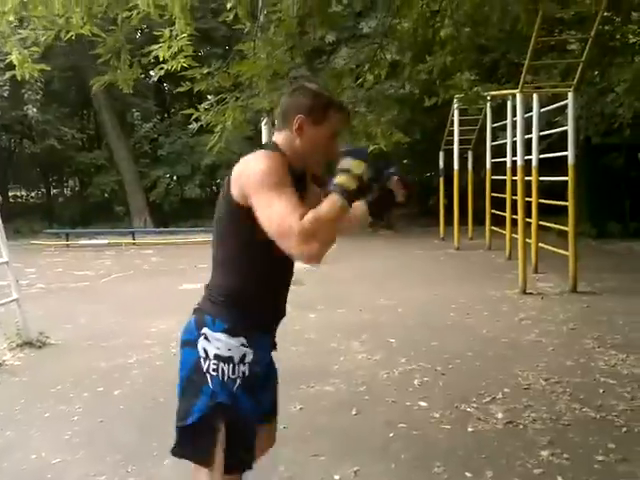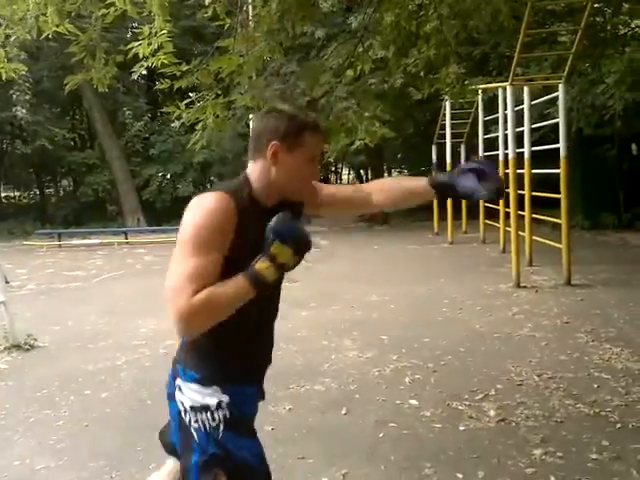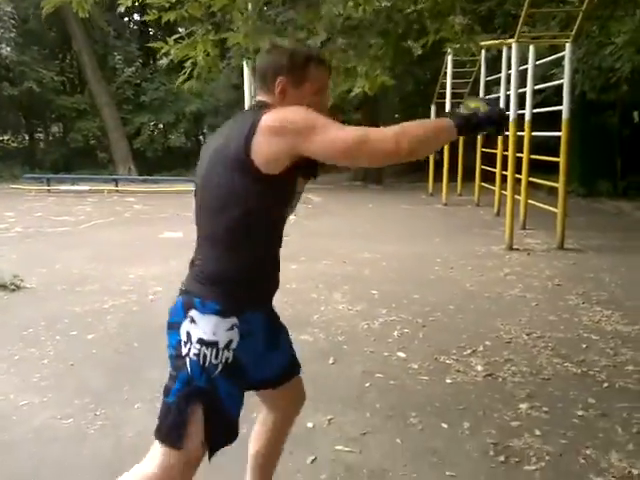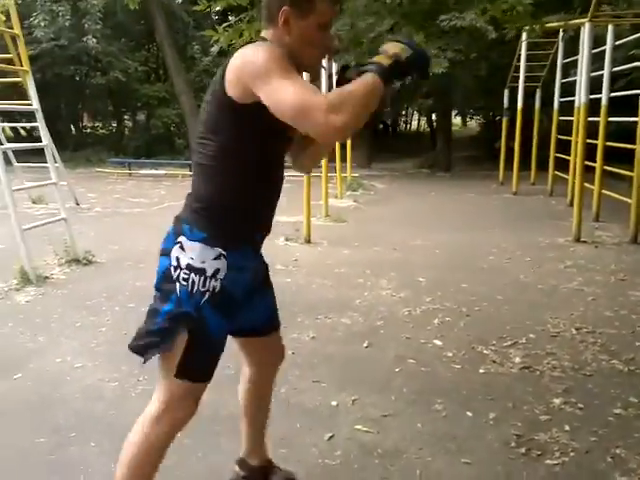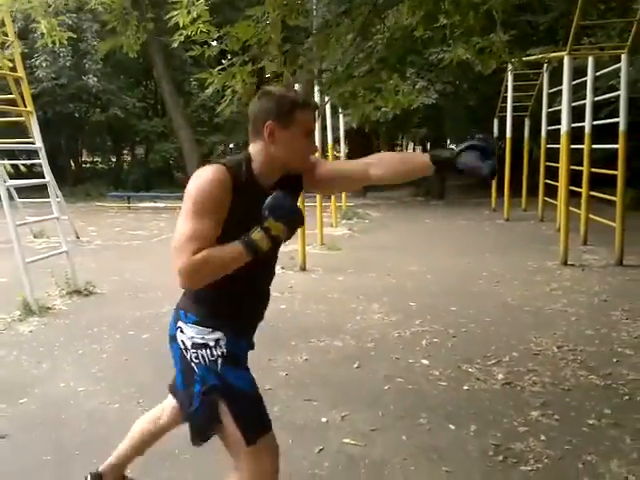
dt=0.7s
person 1, frame 1
left shoulder: (290, 174)
right shoulder: (263, 166)
left elbow: (336, 218)
right elbow: (308, 246)
left wrist: (373, 202)
right wrist: (347, 181)
left hip: (248, 339)
right hip: (225, 342)
left knee: (261, 439)
person 1, frame 2
left shoulder: (290, 197)
right shoulder: (213, 210)
left elbow: (369, 194)
right elbow: (188, 318)
left wrist: (448, 185)
right wrist: (268, 263)
left hip: (236, 384)
right hip: (206, 391)
person 1, frame 3
left shoulder: (233, 135)
right shoulder: (283, 126)
right elbow: (388, 146)
left wrist: (298, 168)
right wrist: (467, 122)
left hip: (248, 311)
right hip: (216, 319)
left knee: (287, 399)
person 1, frame 4
left shoulder: (277, 73)
right shoulder: (255, 61)
left elbow: (307, 159)
right elbow: (330, 120)
left wrist: (349, 97)
right wrist: (382, 69)
left hip: (240, 253)
right hip: (204, 254)
left knee: (267, 355)
right knee: (176, 403)
person 1, frame 5
left shoulder: (293, 174)
right shoulder: (214, 180)
left elbow: (372, 168)
right elbow: (187, 271)
left wrist: (445, 160)
right wrist: (263, 236)
left hip: (229, 332)
right hip: (206, 335)
left knee: (182, 407)
